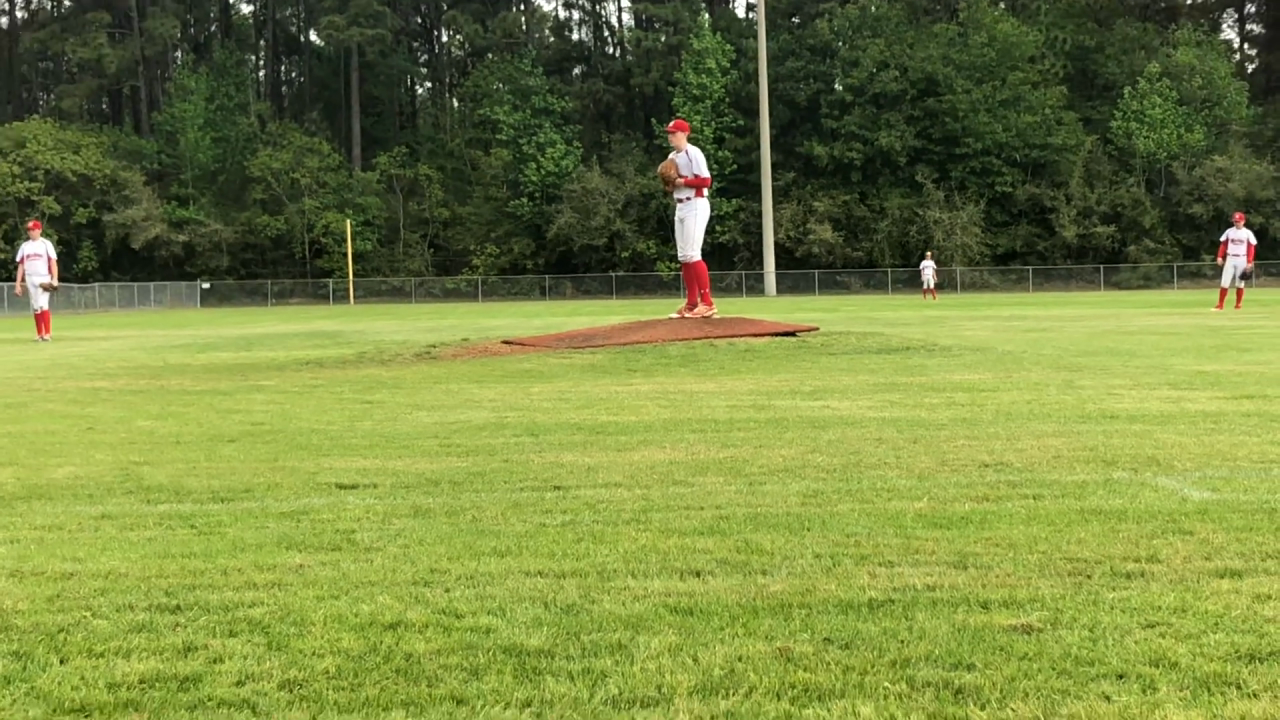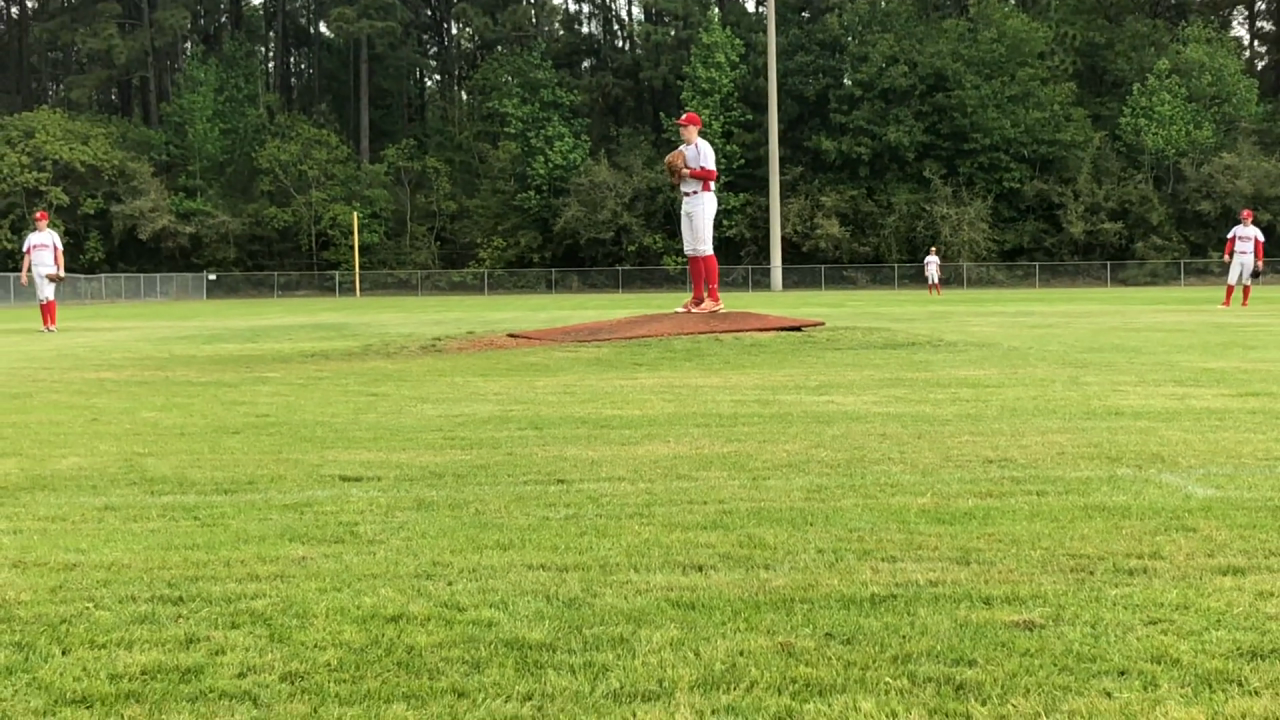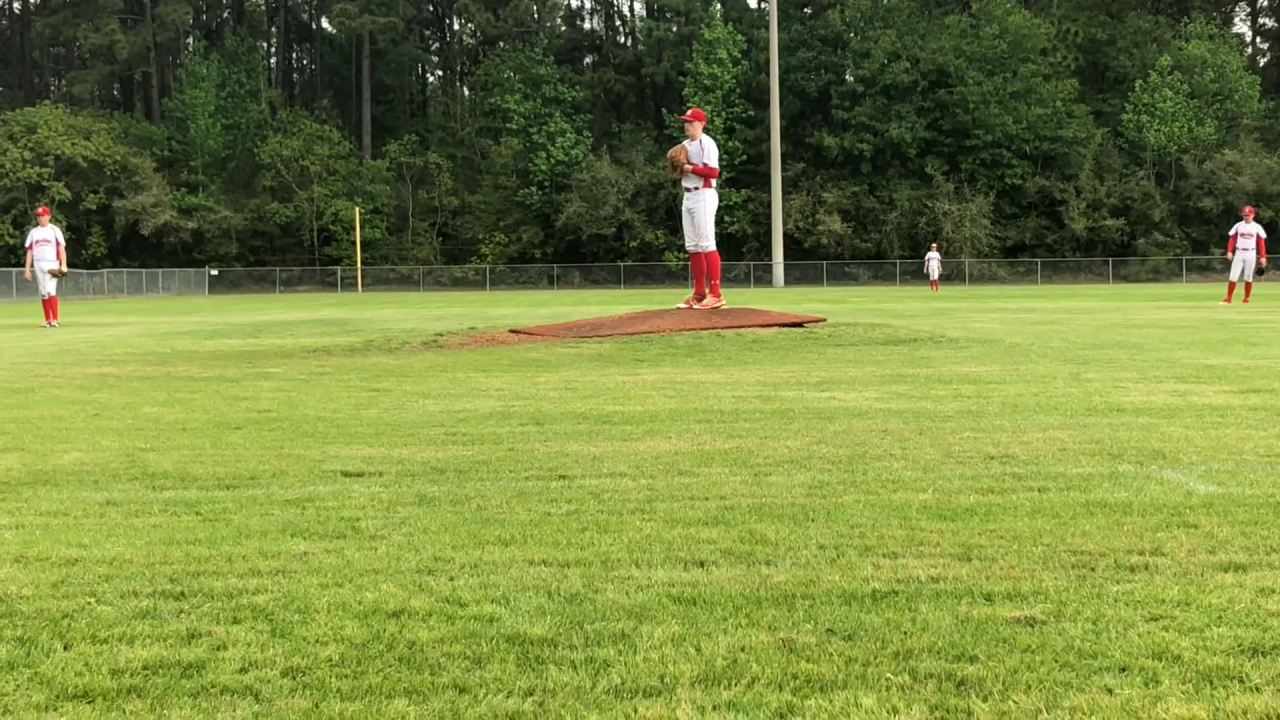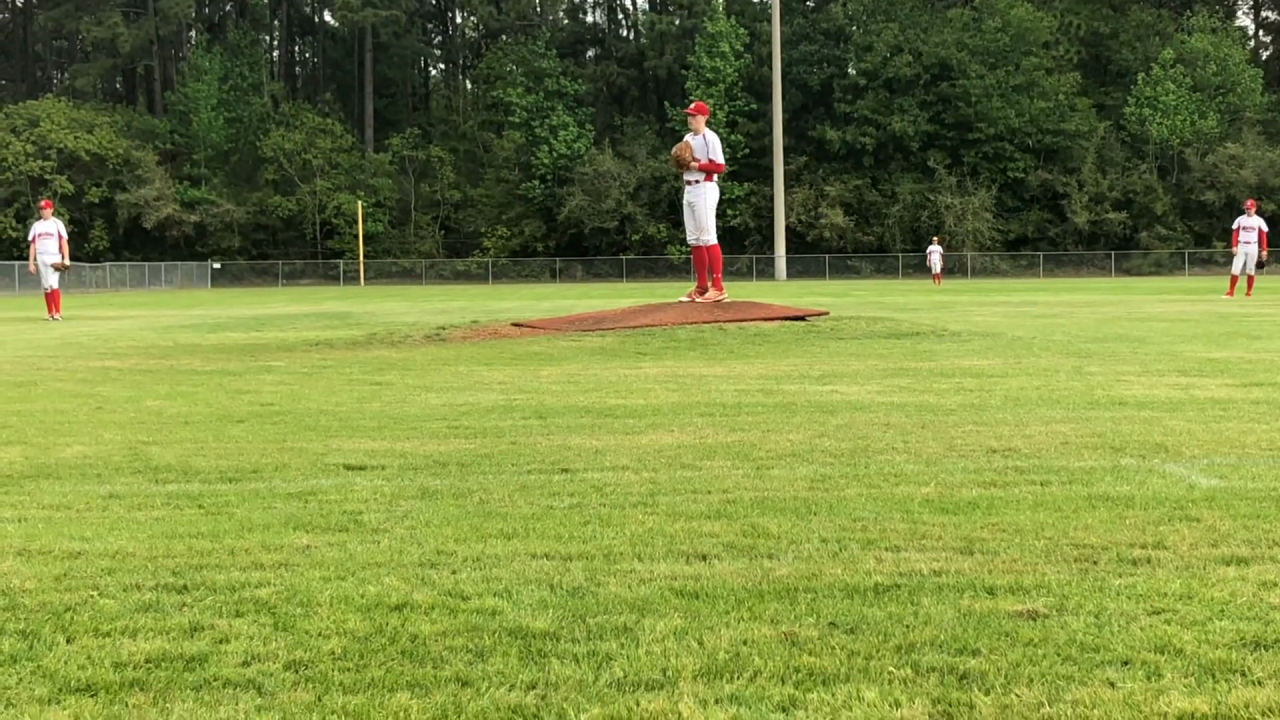
dt=0.2s
person 1, frame 1
left shoulder: (693, 153)
right shoulder: (671, 157)
left elbow: (706, 181)
left wrist: (682, 182)
left hip: (695, 206)
right hip: (680, 207)
left knee: (692, 254)
right knee: (684, 257)
left ankle: (707, 302)
right ankle: (692, 303)
person 1, frame 2
left shoulder: (703, 147)
right shoulder: (681, 150)
left elbow: (711, 175)
left wrist: (688, 172)
left hip: (702, 200)
right hip: (687, 201)
left knee: (703, 249)
right knee: (691, 251)
left ankle: (714, 298)
right ankle: (698, 297)
person 1, frame 3
left shoulder: (707, 143)
right shoulder: (685, 144)
left elbow: (713, 172)
left wrist: (690, 168)
left hip: (703, 196)
right hip: (687, 196)
left knee: (706, 244)
right knee: (692, 246)
left ankle: (715, 294)
right ankle: (699, 293)
person 1, frame 4
left shoulder: (710, 138)
right shoulder: (687, 138)
left elbow: (720, 167)
left wrist: (695, 165)
left hip: (704, 190)
right hip: (689, 190)
left knee: (707, 238)
right knee: (694, 240)
left ankle: (718, 287)
right ankle: (701, 286)
